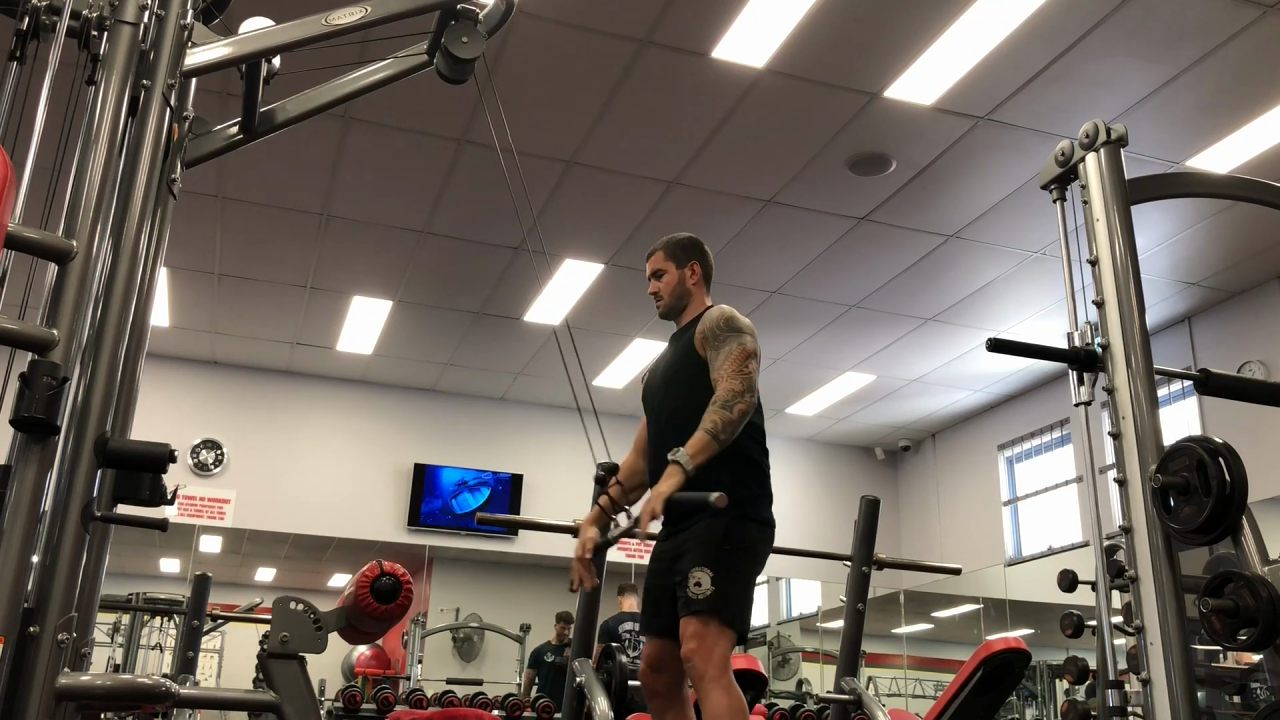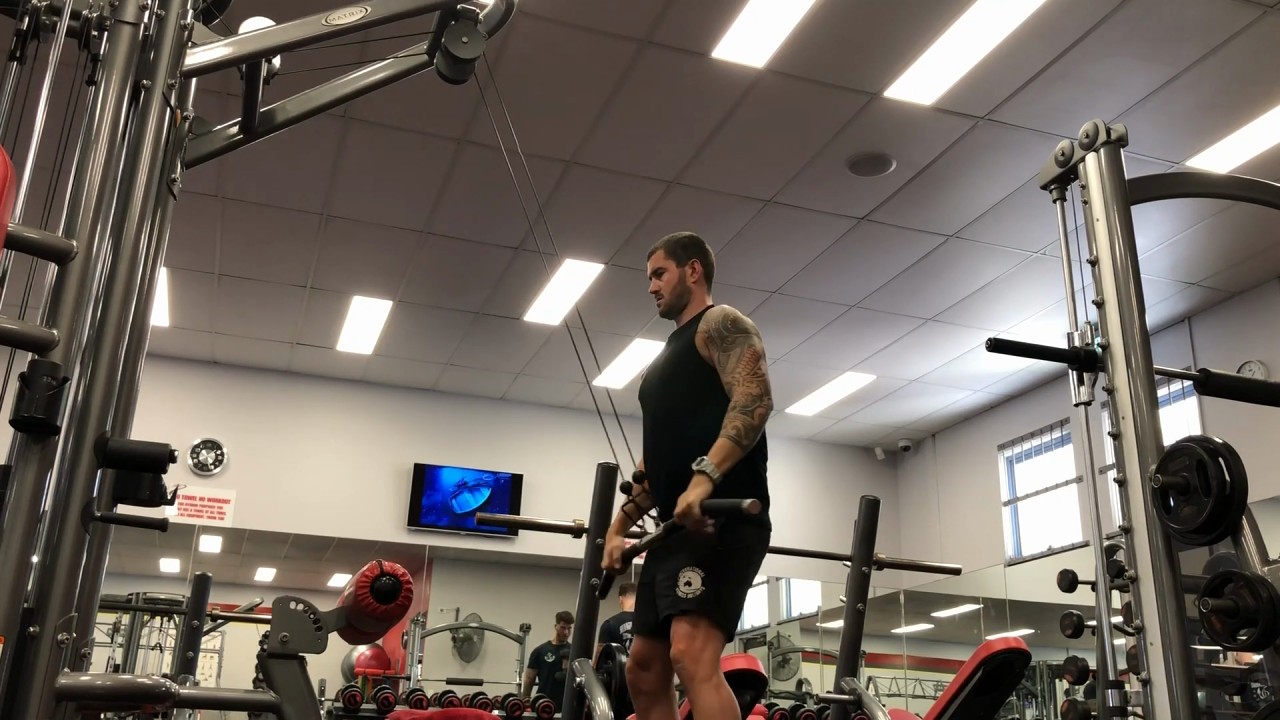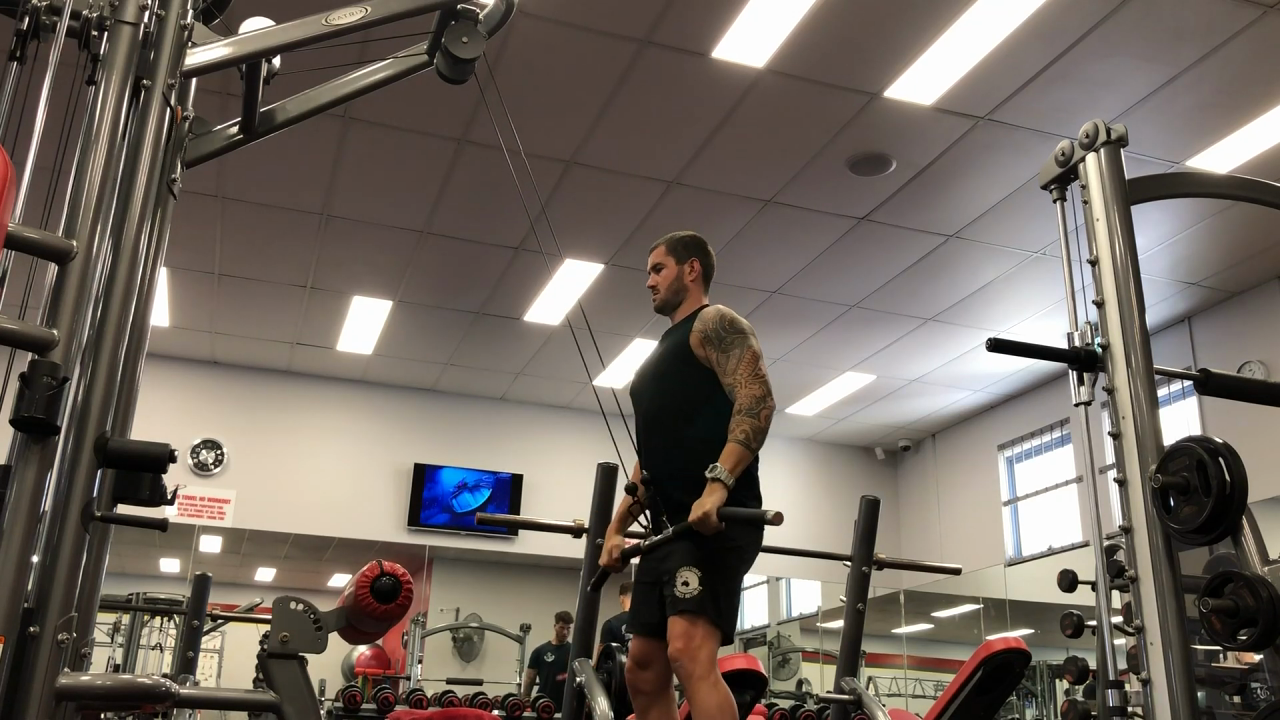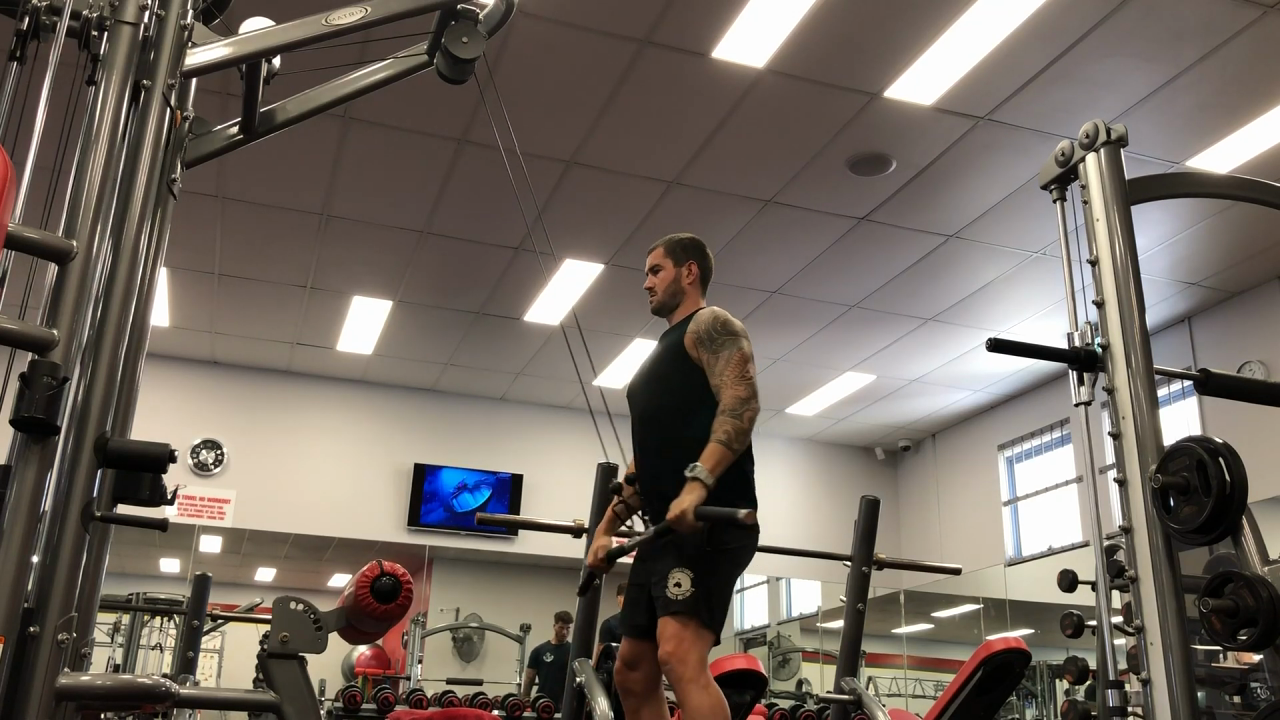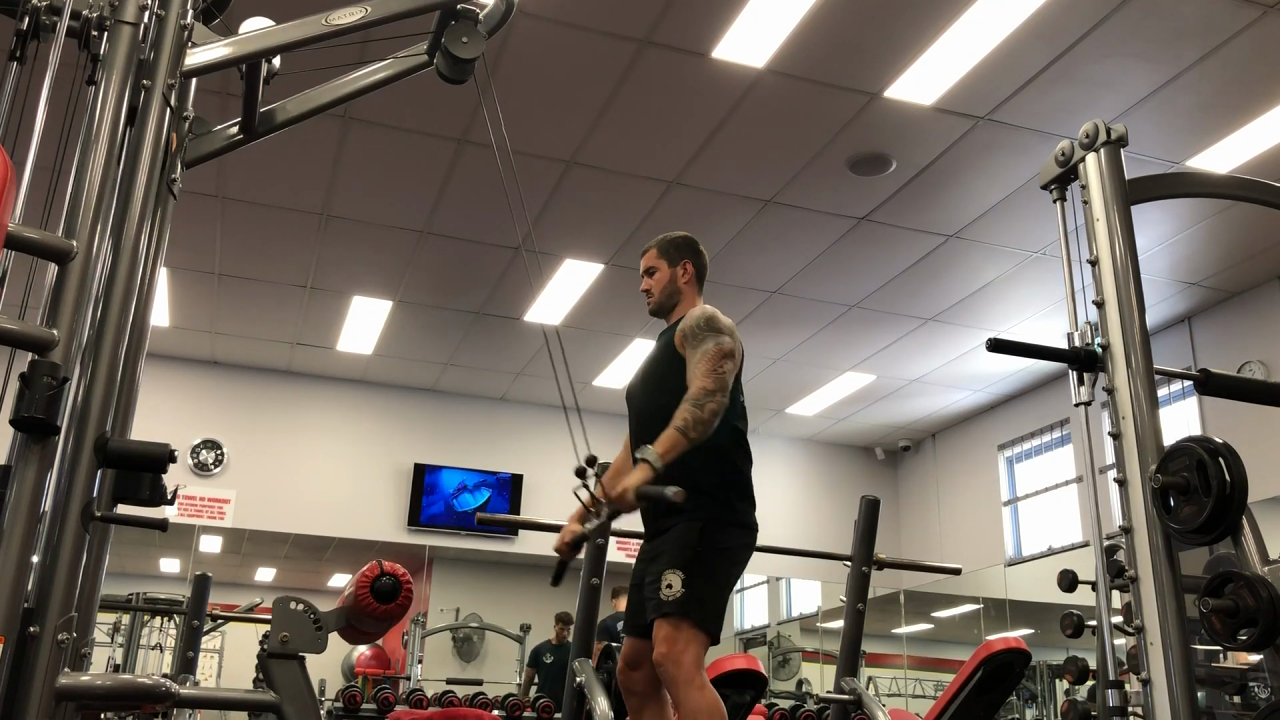
dt=0.2s
person 1, frame 1
left shoulder: (723, 324)
right shoulder: (662, 366)
left elbow: (737, 397)
right elbow: (640, 459)
left wrist: (677, 470)
right wrist: (596, 518)
left hip: (728, 519)
right hip: (679, 527)
left knee: (703, 657)
right knee: (658, 673)
person 1, frame 2
left shoulder: (723, 324)
right shoulder: (665, 361)
left elbow: (753, 399)
left wrist: (704, 477)
right wrist: (620, 525)
left hip: (723, 521)
right hip: (676, 528)
left knee: (693, 657)
right knee: (645, 670)
person 1, frame 3
left shoulder: (716, 324)
right shoulder: (663, 352)
left elbow: (757, 400)
left wrist: (718, 482)
right wrist: (618, 525)
left hip: (716, 521)
right hip: (670, 528)
left knee: (689, 654)
right knee: (643, 671)
person 1, frame 4
left shoulder: (711, 325)
right shoulder: (661, 356)
left elbow: (742, 401)
left wrist: (698, 482)
right wrist: (607, 526)
left hip: (710, 522)
right hip: (665, 531)
left knee: (679, 656)
right knee: (633, 672)
person 1, frame 5
left shoulder: (704, 324)
right shoulder: (661, 353)
left elbow: (708, 397)
right elbow: (631, 454)
left wrist: (649, 465)
right wrist: (581, 517)
left hip: (707, 520)
right hip: (666, 527)
left knee: (675, 657)
right knee: (635, 671)
